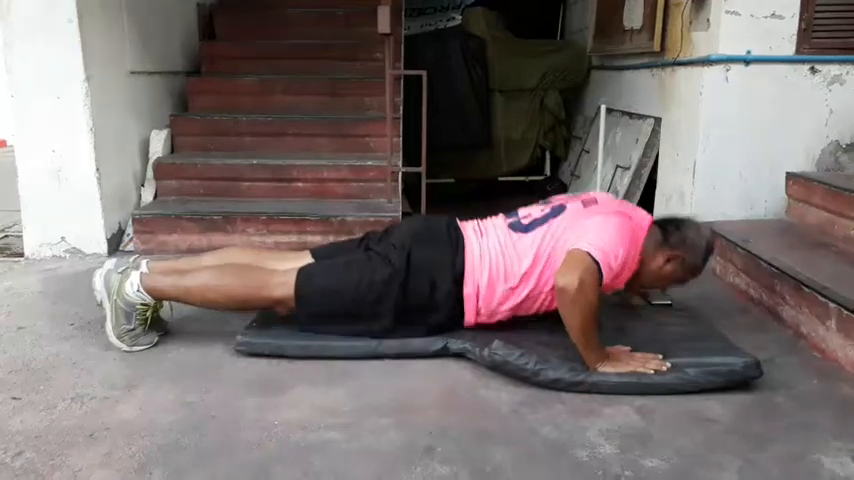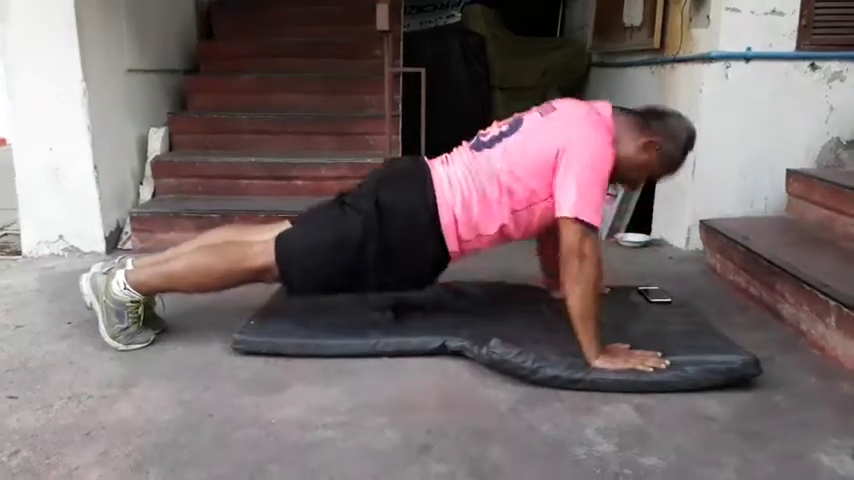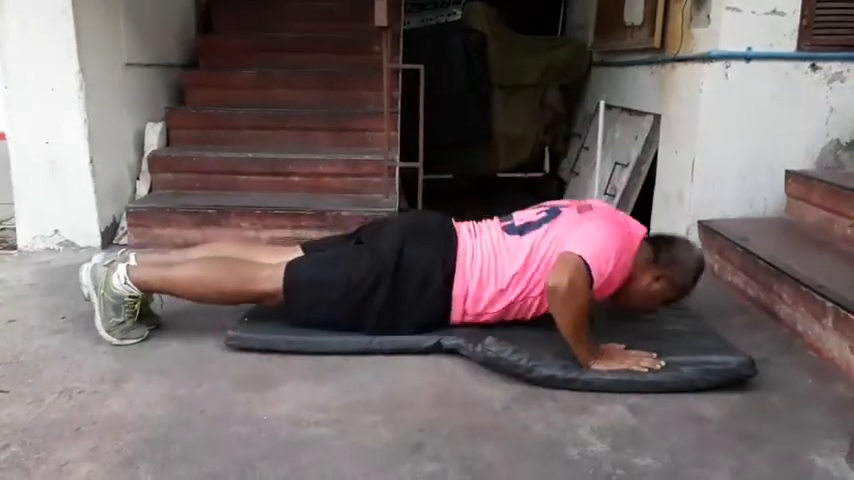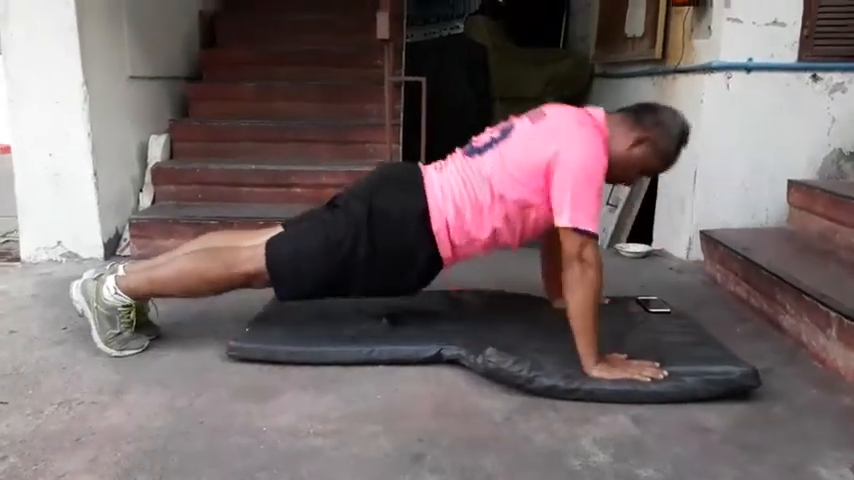
dt=0.5s
person 1, frame 1
left shoulder: (606, 211)
right shoulder: (622, 232)
right elbow: (571, 283)
left wrist: (580, 306)
right wrist: (598, 358)
left hip: (438, 242)
right hip: (436, 284)
left knee: (287, 266)
right knee: (283, 291)
left ankle: (145, 269)
right ankle: (141, 284)
person 1, frame 2
left shoulder: (577, 120)
right shoulder: (594, 143)
left elbow: (541, 203)
right elbow: (579, 249)
left wrist: (557, 285)
right wrist: (598, 351)
left hip: (415, 188)
right hip: (411, 221)
left knee: (268, 242)
right knee: (265, 260)
left ankle: (128, 269)
right ankle: (124, 284)
person 1, frame 3
left shoulder: (601, 221)
right shoulder: (615, 241)
right elbow: (564, 281)
left wrist: (579, 300)
right wrist: (591, 355)
left hip: (428, 239)
right hip: (424, 279)
left knee: (277, 260)
right knee: (272, 283)
left ankle: (133, 263)
right ankle: (128, 277)
person 1, frame 4
left shoulder: (570, 125)
right shoulder: (587, 145)
left elbow: (544, 220)
right elbow: (579, 255)
left wrist: (558, 296)
right wrist: (595, 362)
left hip: (406, 197)
right hip: (405, 226)
left knee: (264, 243)
right knee: (256, 265)
left ankle: (120, 275)
right ankle: (118, 287)
